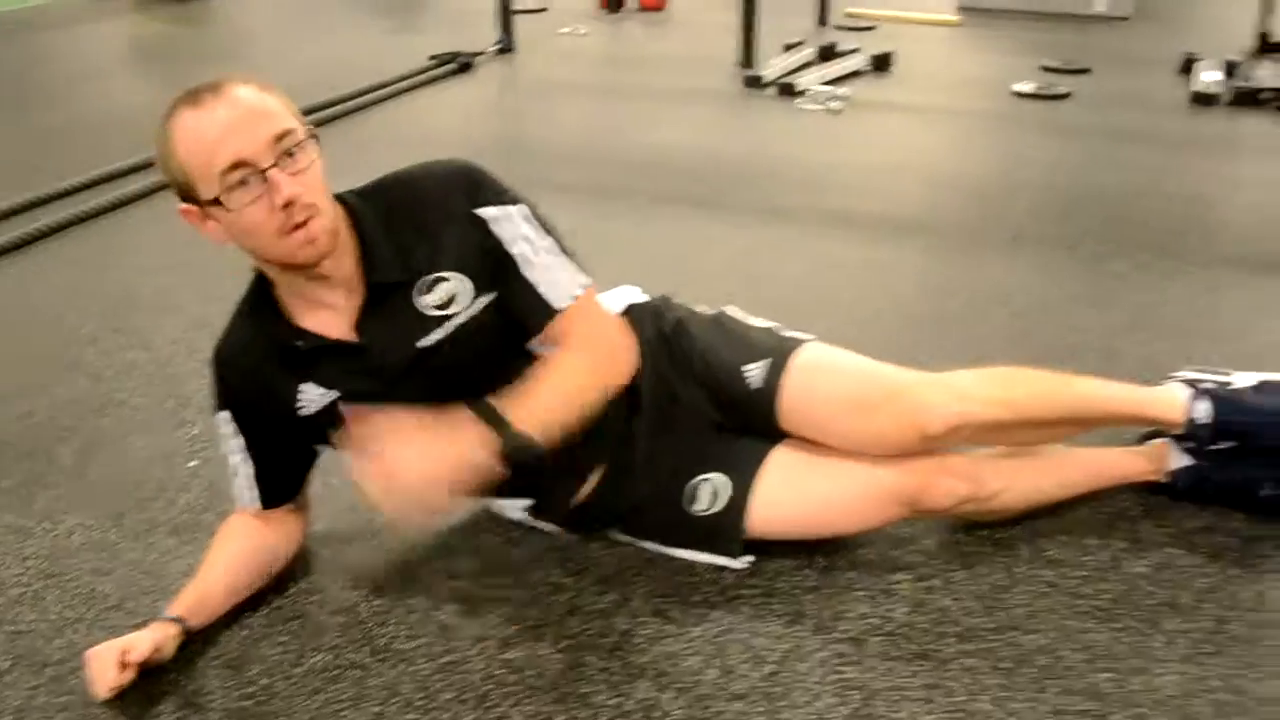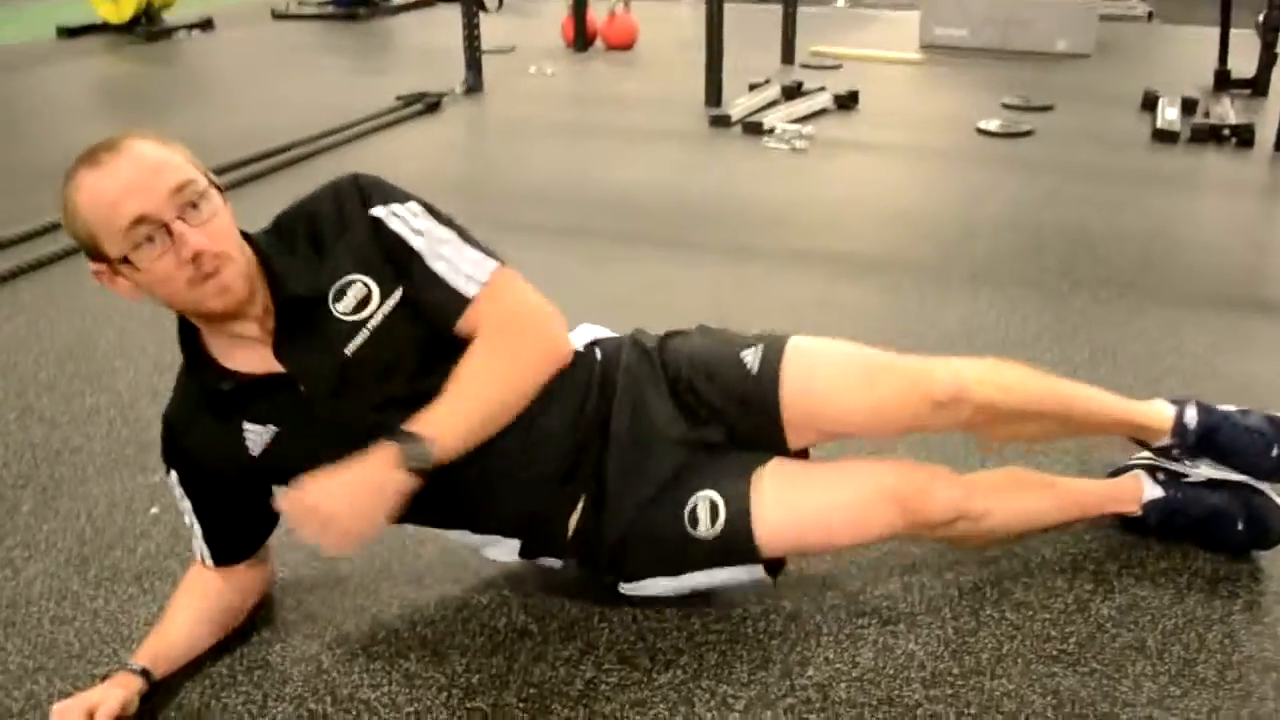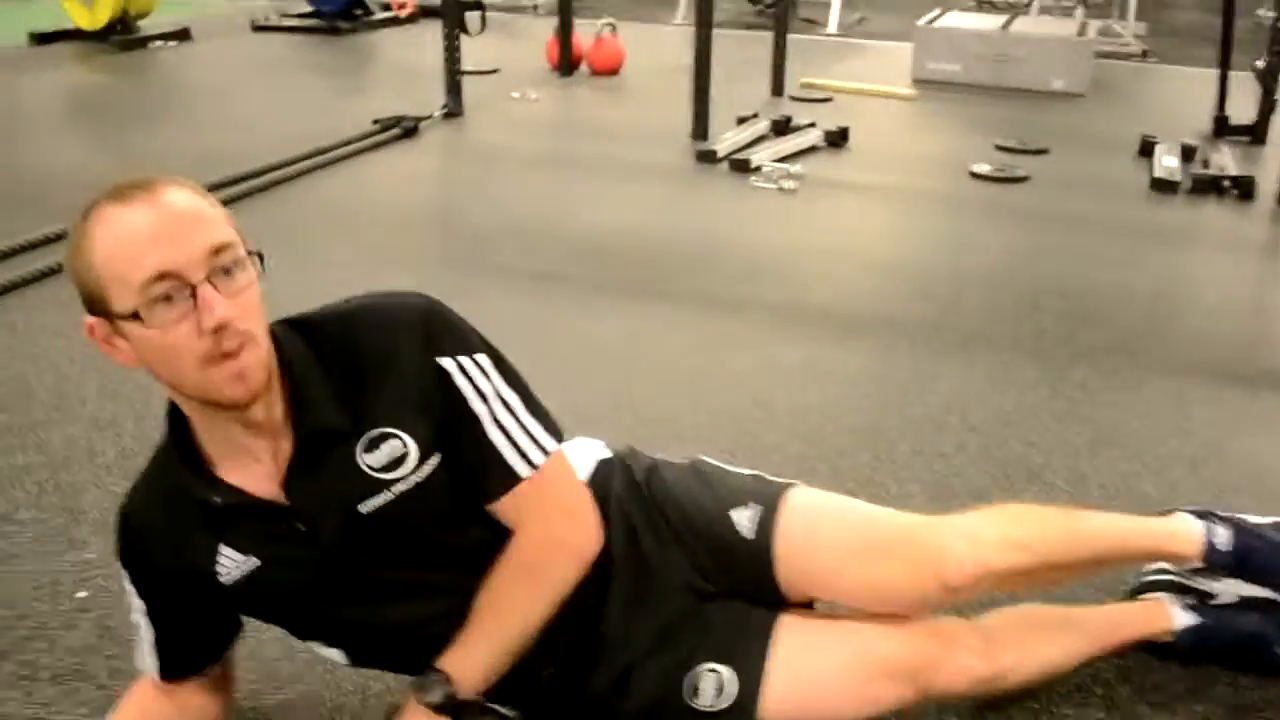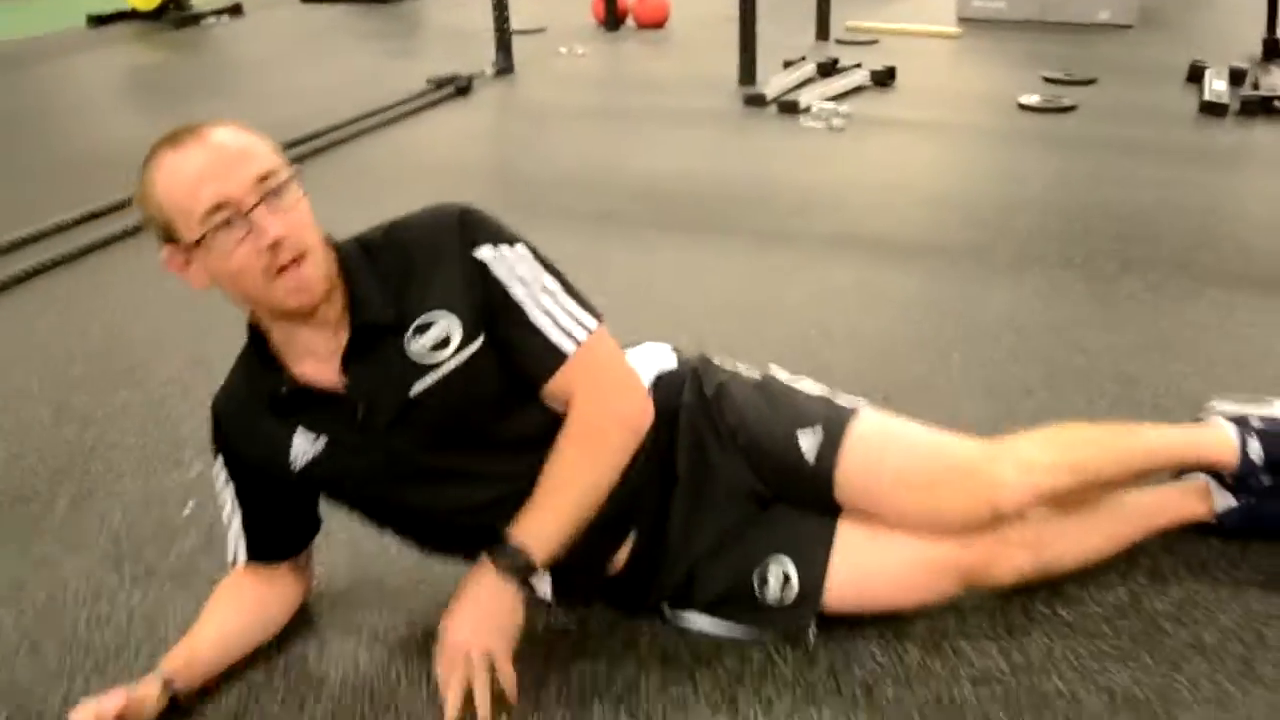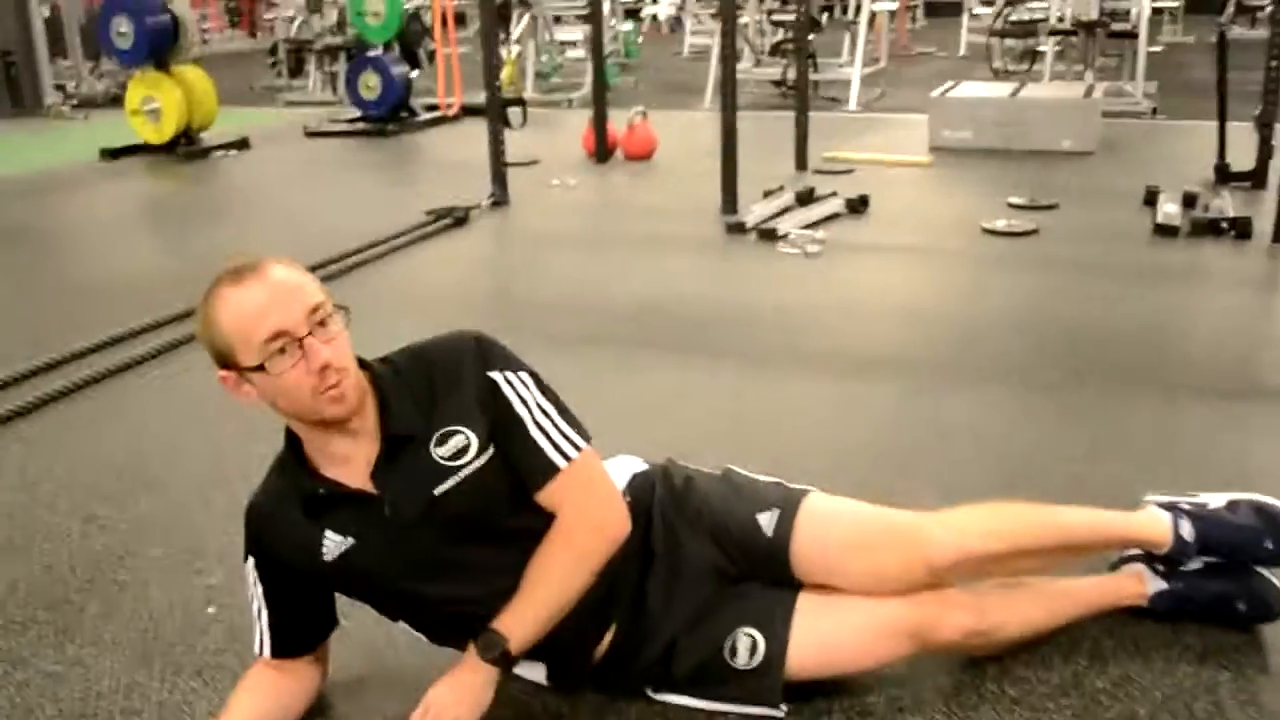
dt=0.5s
person 1, frame 1
left shoulder: (444, 201)
right shoulder: (257, 368)
left elbow: (601, 349)
right elbow: (275, 517)
left wrist: (480, 443)
right wrist: (170, 624)
left hip: (659, 360)
right hip: (622, 485)
left knee: (918, 418)
right knee: (926, 486)
right ankle: (1165, 466)
person 1, frame 2
left shoulder: (346, 219)
right shoulder: (203, 428)
left elbow: (532, 331)
right elbow: (234, 565)
left wrist: (396, 461)
left hip: (634, 389)
right hip: (608, 519)
left knee: (934, 390)
right knee: (922, 501)
left ankle: (1169, 424)
right ankle: (1142, 497)
person 1, frame 3
left shoulder: (399, 341)
right shoulder: (170, 530)
left elbow: (563, 523)
left hip: (638, 524)
left knee: (932, 570)
right ankle: (1172, 620)
person 1, frame 4
left shoulder: (445, 249)
right shoulder: (252, 426)
left elbow: (614, 399)
right elbow: (271, 576)
left wrist: (501, 577)
left hip: (692, 428)
right hip: (654, 566)
left knee: (985, 492)
right knee: (980, 562)
person 1, frame 5
left shoulder: (460, 370)
right shoulder: (288, 527)
left elbow: (598, 510)
left hip: (676, 526)
left knee: (924, 554)
right knee: (934, 624)
left ankle: (1168, 527)
right ankle: (1152, 587)
